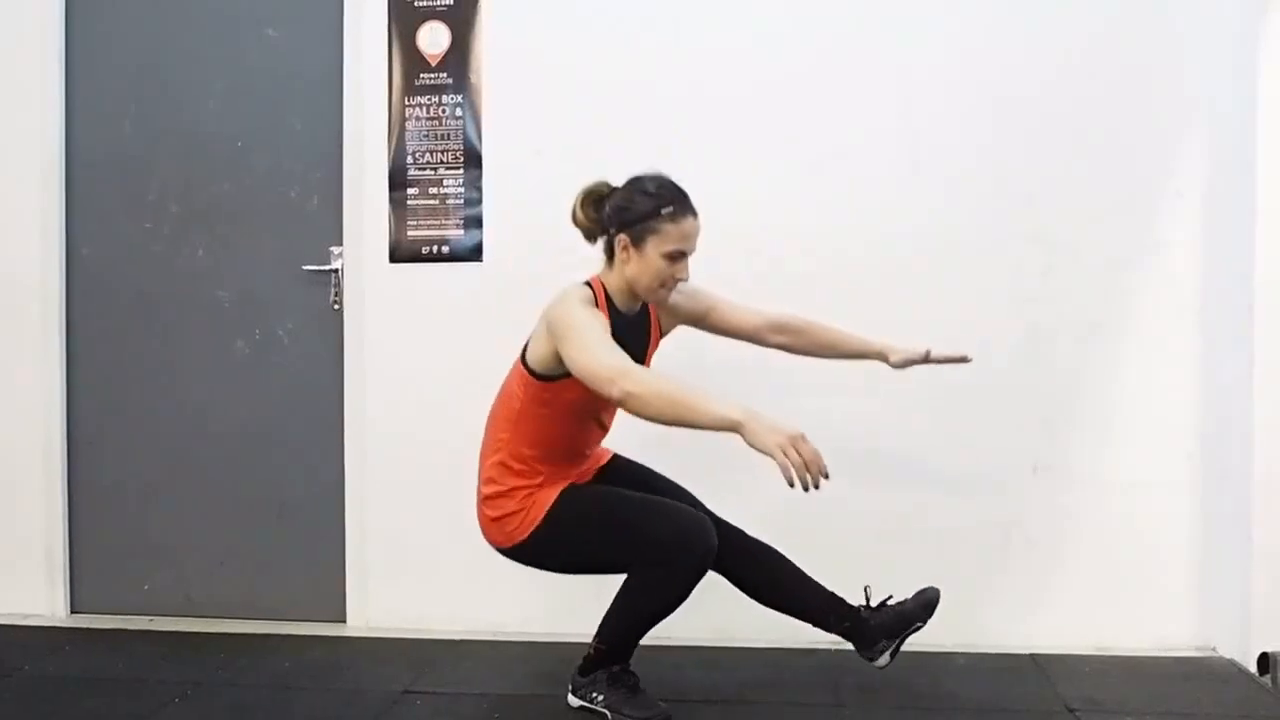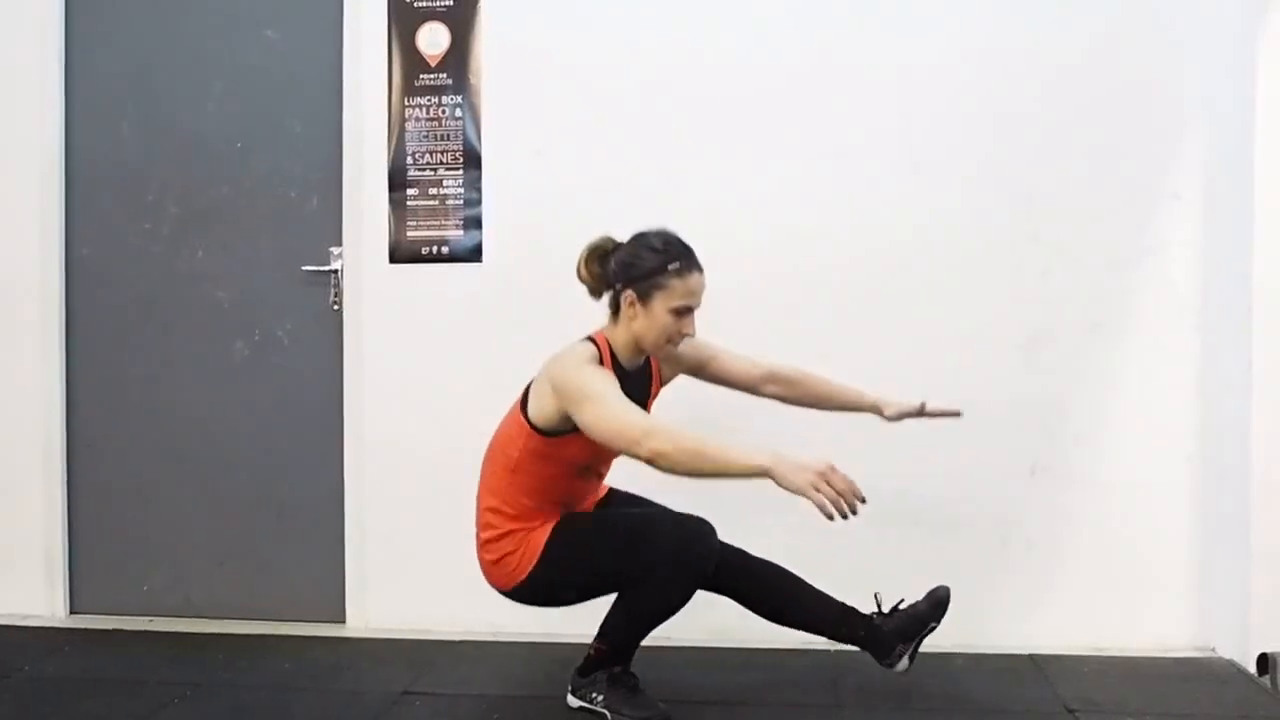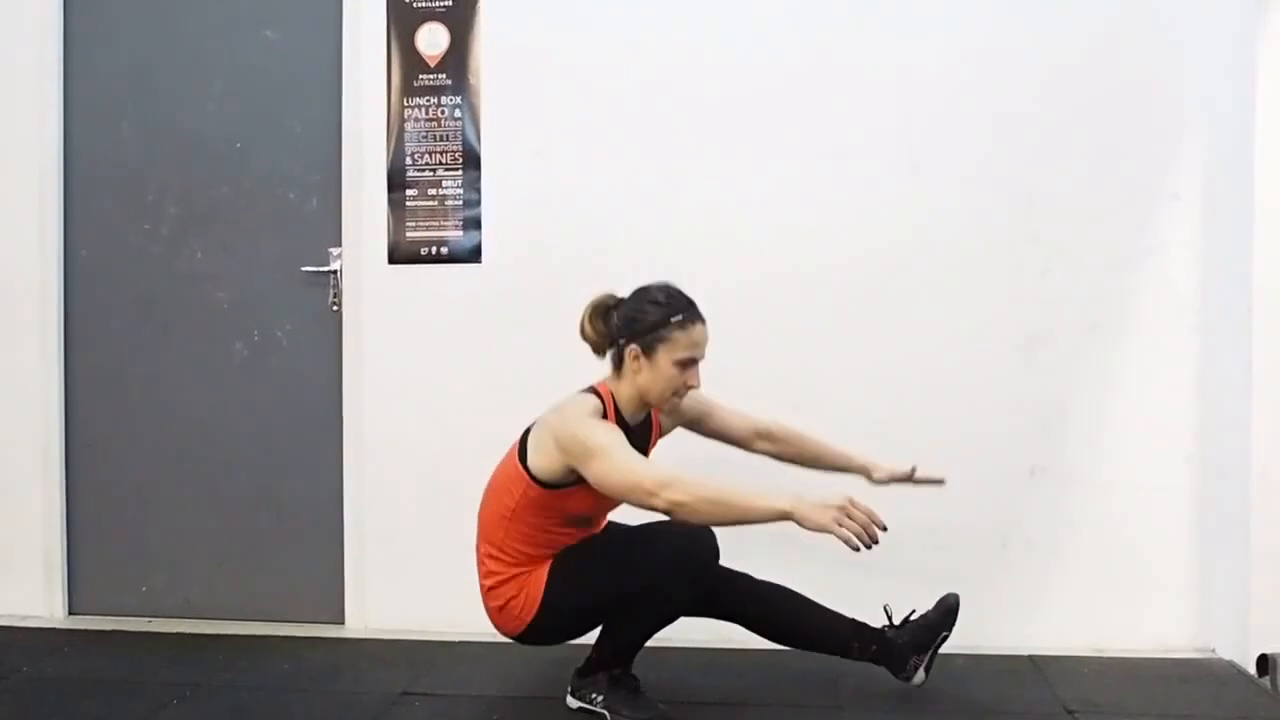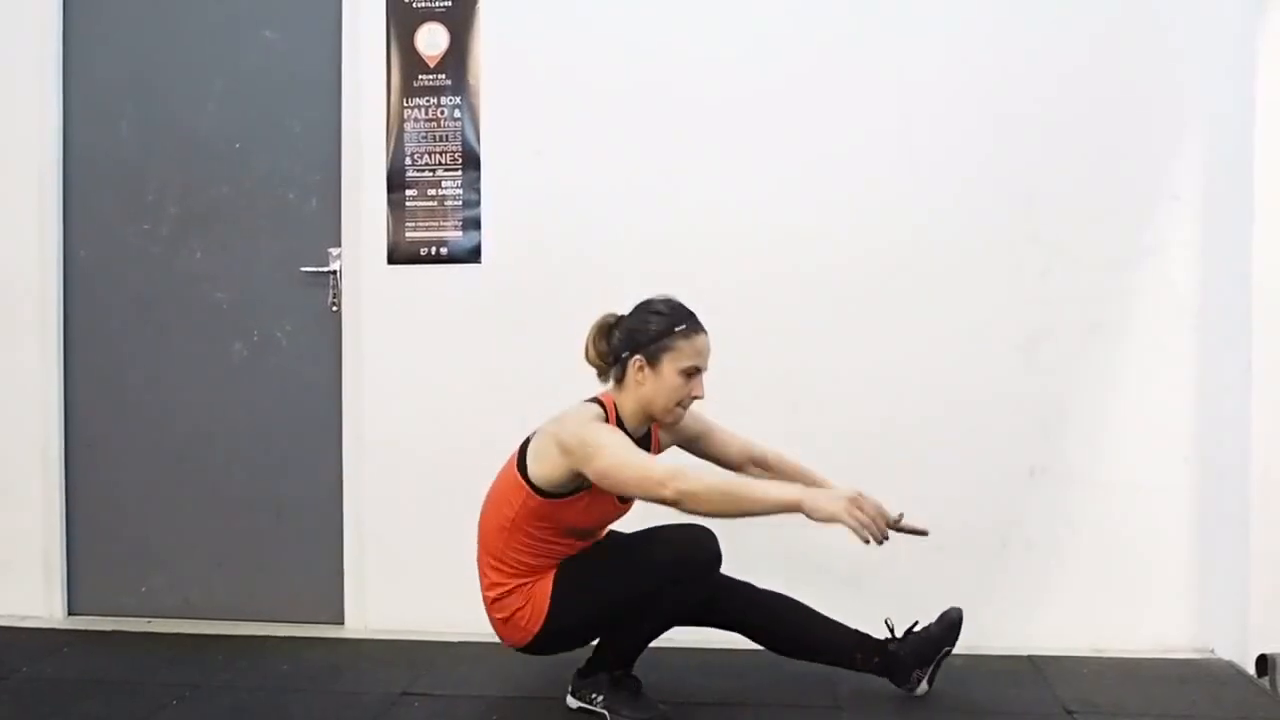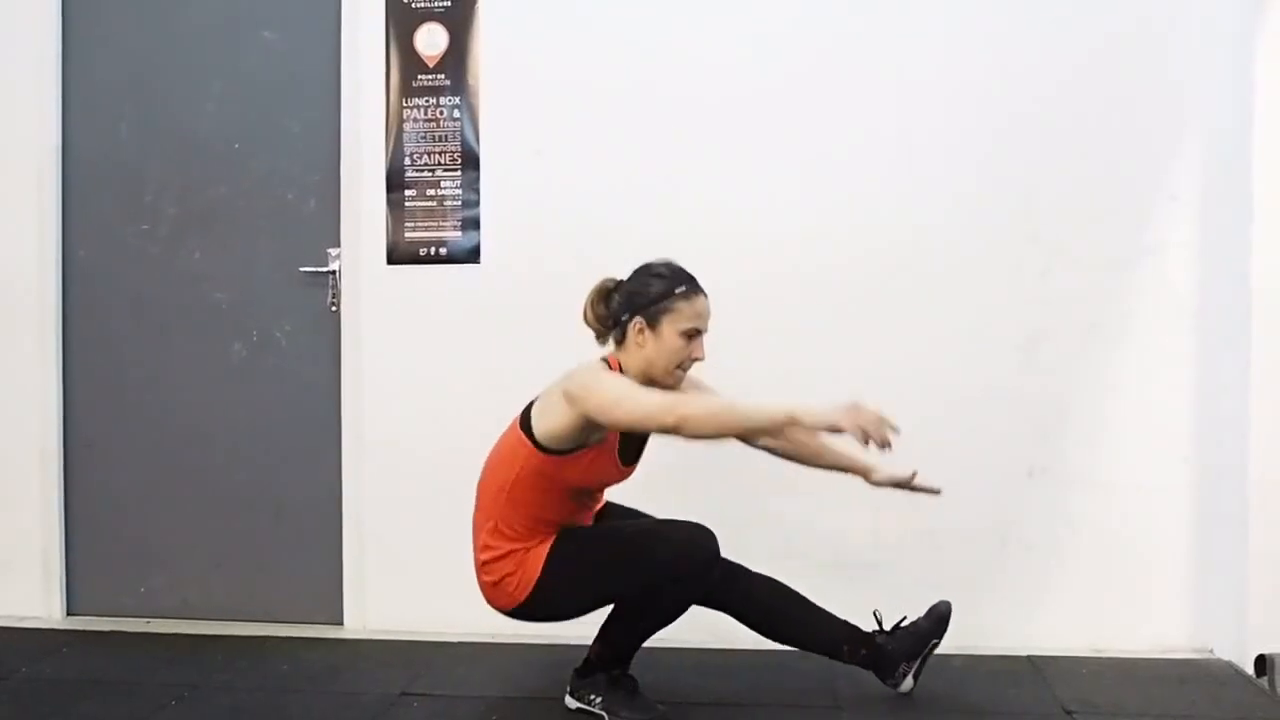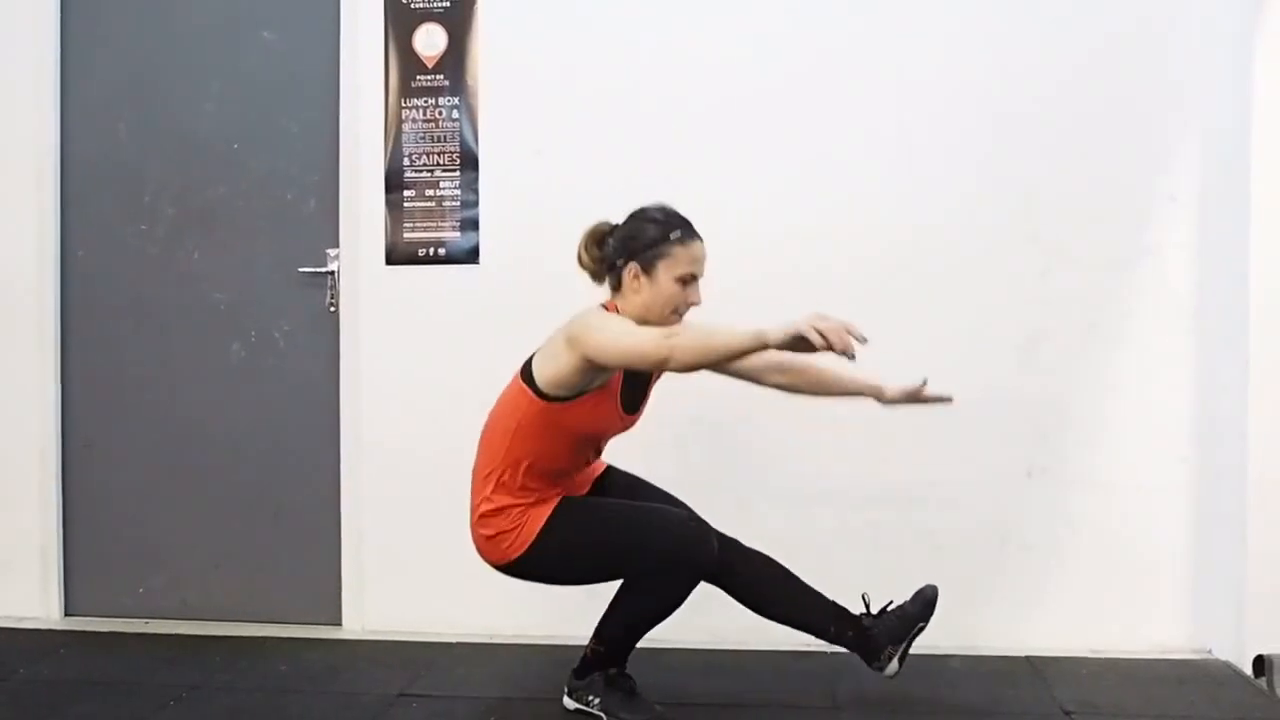
dt=0.1s
person 1, frame 1
left shoulder: (661, 303)
right shoulder: (574, 315)
left elbow: (770, 327)
right elbow: (632, 388)
left wrist: (882, 351)
right wrist: (748, 421)
left hip: (578, 473)
right hip: (522, 503)
left knee: (721, 540)
right knee: (685, 541)
left ankle: (866, 629)
right ankle: (599, 675)
person 1, frame 2
left shoulder: (664, 353)
right shoulder: (577, 373)
left elbow: (767, 378)
right elbow: (653, 445)
left wrist: (878, 405)
right wrist: (774, 464)
left hip: (575, 506)
right hip: (522, 542)
left knee: (722, 562)
right knee: (688, 545)
left ankle: (876, 632)
right ankle: (598, 675)
person 1, frame 3
left shoulder: (658, 409)
right shoulder: (580, 427)
left elbow: (761, 433)
right elbow: (672, 495)
left wrist: (866, 469)
right wrist: (794, 506)
left hip: (571, 547)
right hip: (524, 588)
left knee: (730, 589)
right knee: (691, 551)
left ankle: (887, 646)
right ankle: (599, 679)
person 1, frame 4
left shoulder: (661, 423)
right shoulder: (583, 433)
left elbow: (756, 462)
right elbow: (677, 487)
left wrist: (851, 501)
right wrist: (804, 500)
left hip: (572, 554)
right hip: (527, 598)
left knee: (731, 598)
right knee: (693, 552)
left ankle: (891, 658)
right ankle: (600, 679)
person 1, frame 5
left shoulder: (660, 383)
right shoulder: (588, 390)
left elbow: (764, 430)
right elbow: (680, 418)
left wrist: (867, 470)
right wrist: (814, 410)
left hip: (570, 523)
right hip: (519, 562)
left knee: (722, 579)
right knee: (690, 551)
left ankle: (874, 651)
right ankle: (595, 679)
person 1, frame 6
left shoulder: (658, 334)
right shoulder: (589, 334)
left elbow: (767, 369)
right elbow: (672, 351)
left wrist: (878, 389)
right wrist: (774, 330)
left hip: (569, 486)
right hip: (516, 519)
left knee: (716, 550)
right knee: (686, 545)
left ankle: (866, 635)
